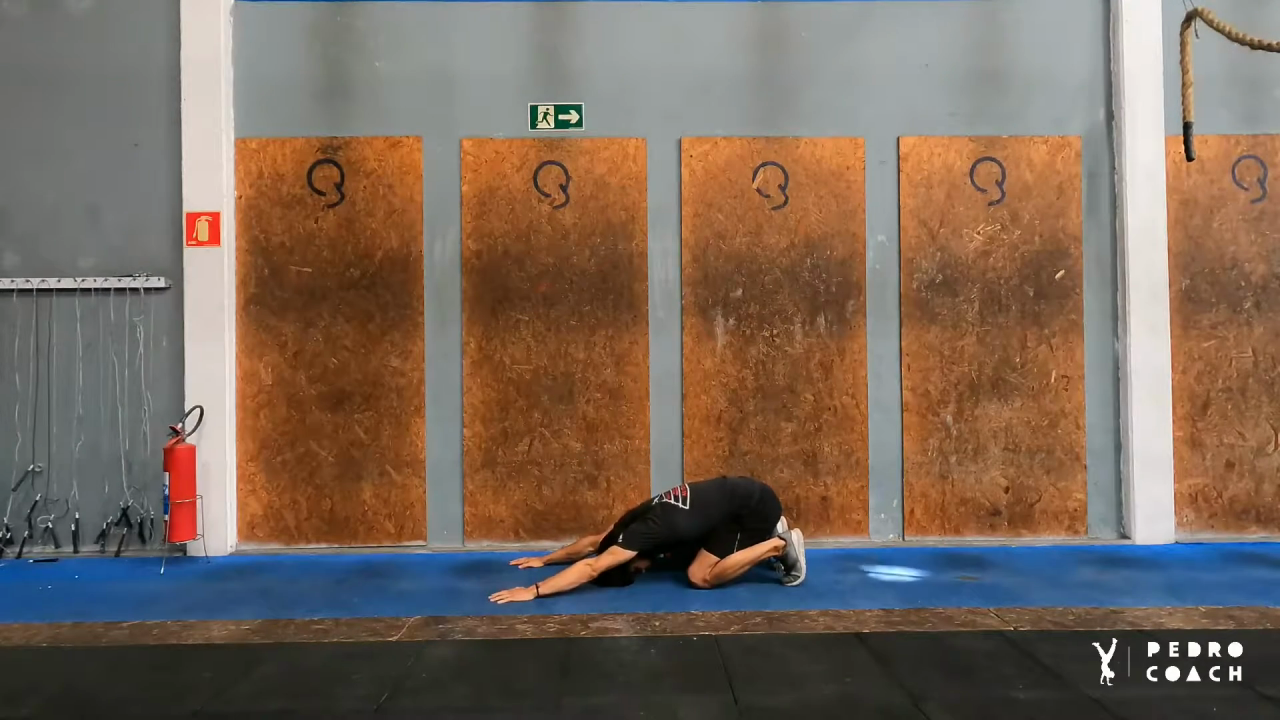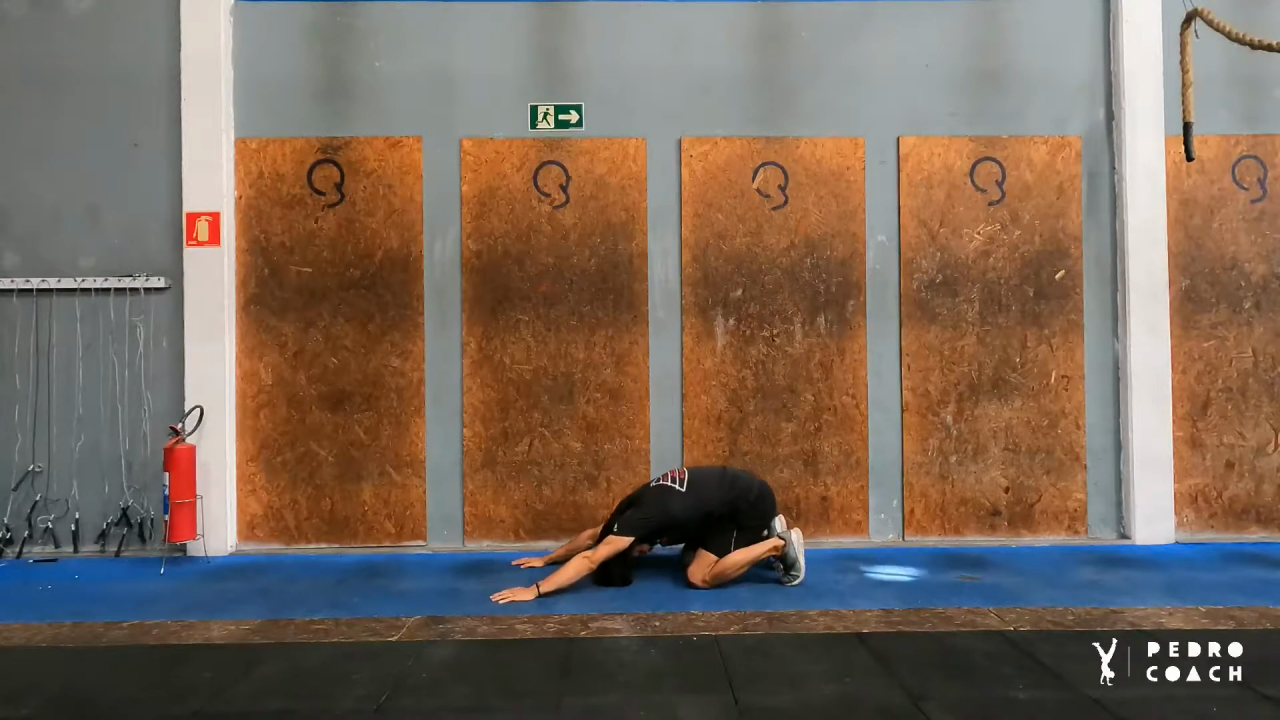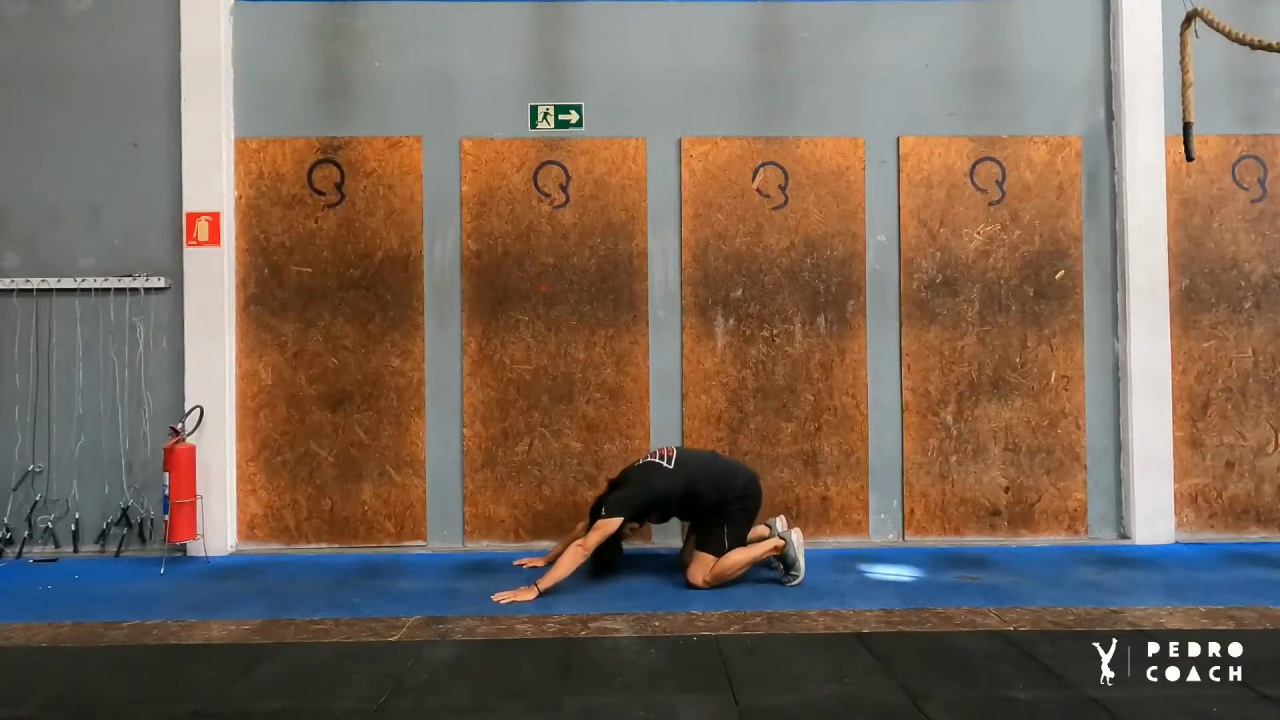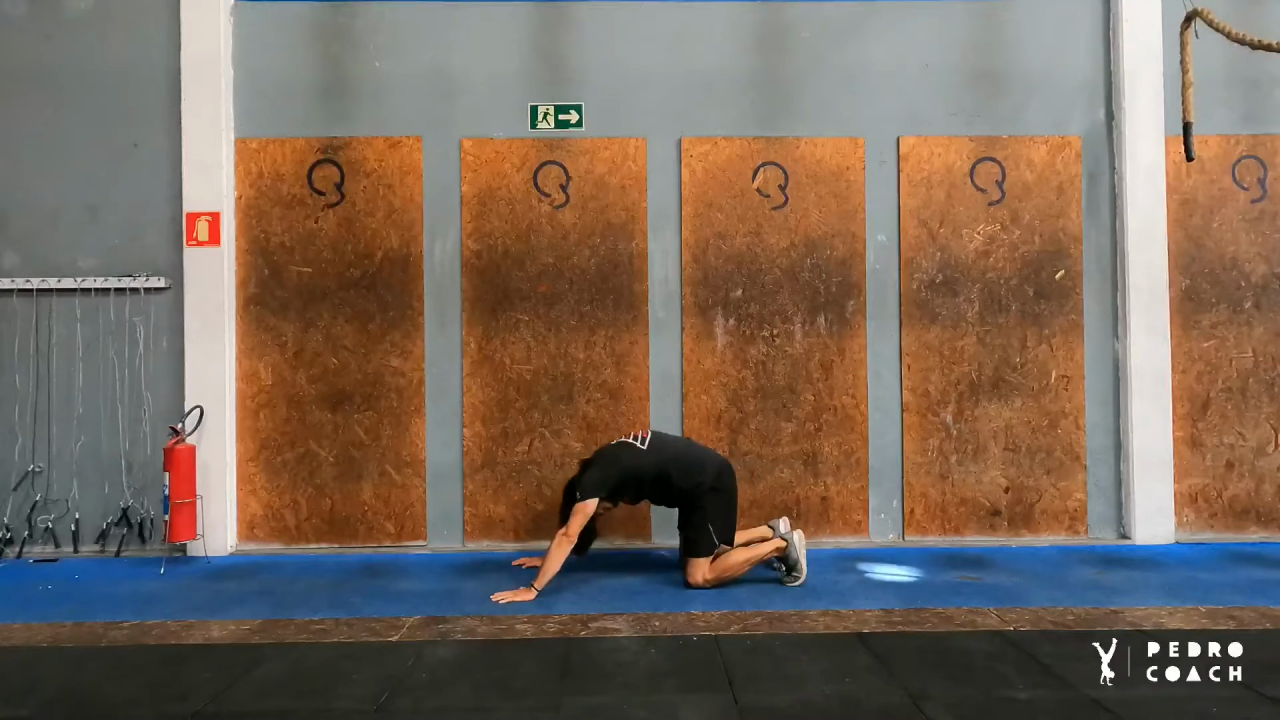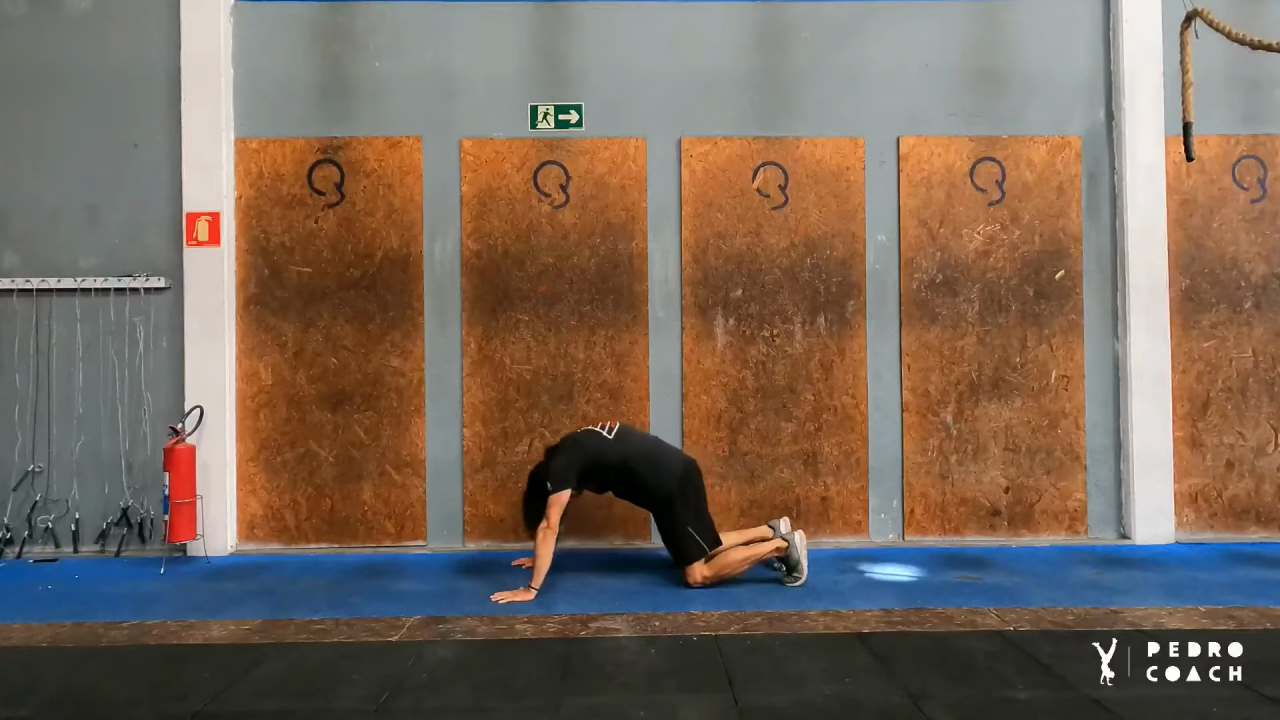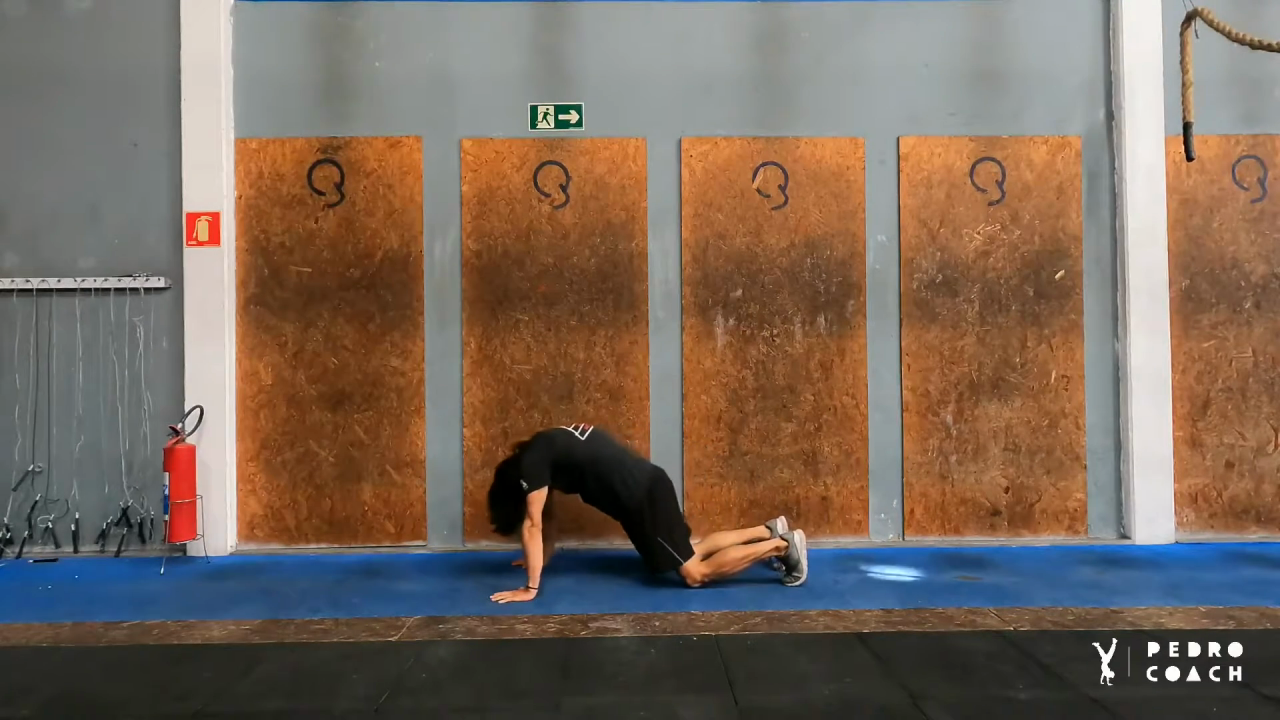
dt=0.4s
person 1, frame 1
left shoulder: (646, 532)
right shoulder: (639, 519)
left elbow: (592, 568)
right elbow: (593, 543)
left wrist: (533, 591)
right wrist: (544, 559)
left hip: (754, 505)
right hip: (743, 495)
left knee: (701, 576)
right knee: (694, 557)
left ankle: (780, 545)
right ankle: (770, 533)
person 1, frame 2
left shoulder: (640, 517)
right shoulder: (636, 507)
left elbow: (590, 559)
right elbow: (592, 535)
left wrist: (535, 590)
right wrist: (546, 559)
left hip: (750, 502)
right hip: (738, 493)
left knee: (699, 576)
right knee: (691, 558)
left ankle: (779, 544)
right ankle: (766, 530)
person 1, frame 3
left shoulder: (624, 498)
right shoulder: (627, 488)
left elbow: (583, 548)
right elbow: (585, 526)
left wrist: (536, 589)
right wrist: (547, 559)
left hip: (737, 493)
right hip: (722, 487)
left knee: (699, 576)
right knee: (690, 559)
left ankle: (780, 544)
right ankle: (769, 529)
person 1, frame 4
left shoulder: (594, 479)
right shoulder: (601, 468)
left elbow: (568, 535)
right elbow: (570, 534)
left wrist: (534, 589)
right wrist: (546, 559)
left hip: (709, 483)
right hip: (702, 477)
left knee: (699, 576)
right knee: (695, 554)
left ankle: (781, 545)
right ankle: (772, 531)
person 1, frame 5
left shoulder: (560, 466)
right shoulder: (570, 454)
left elbow: (548, 527)
right elbow: (552, 526)
left wrist: (532, 588)
right wrist: (539, 559)
left hip: (672, 483)
right hip: (673, 474)
left knee: (698, 575)
right knee: (700, 549)
left ankle: (782, 546)
right ankle: (772, 531)
person 1, frame 6
left shoulder: (531, 460)
right shoulder: (544, 450)
left elbow: (533, 524)
right elbow: (547, 514)
left wrist: (531, 587)
right wrist: (542, 559)
left hip: (641, 496)
right hip: (646, 485)
left knee: (696, 573)
right knee: (692, 551)
left ankle: (781, 546)
right ankle: (769, 531)
